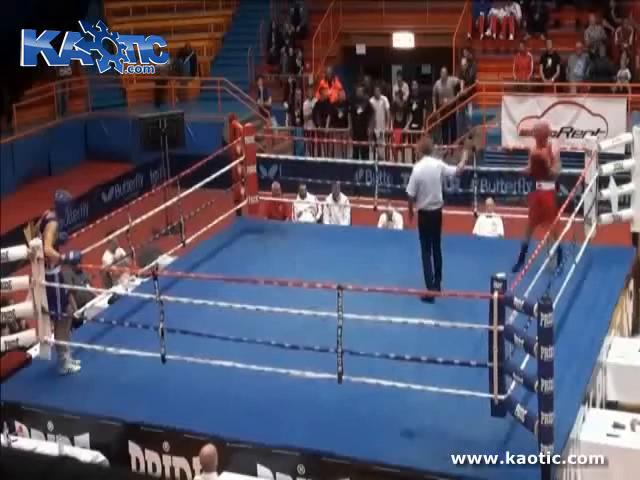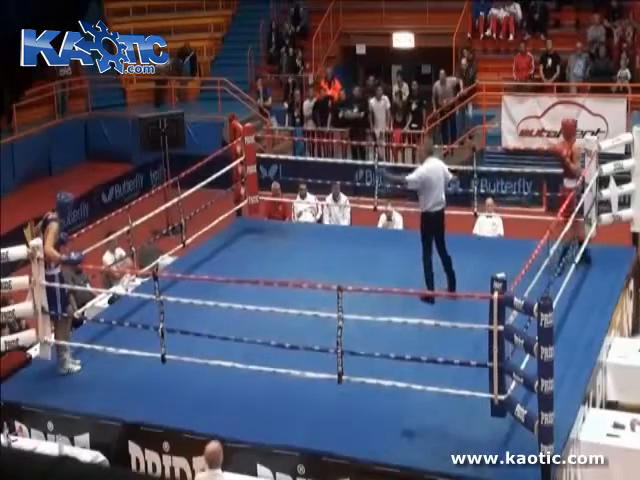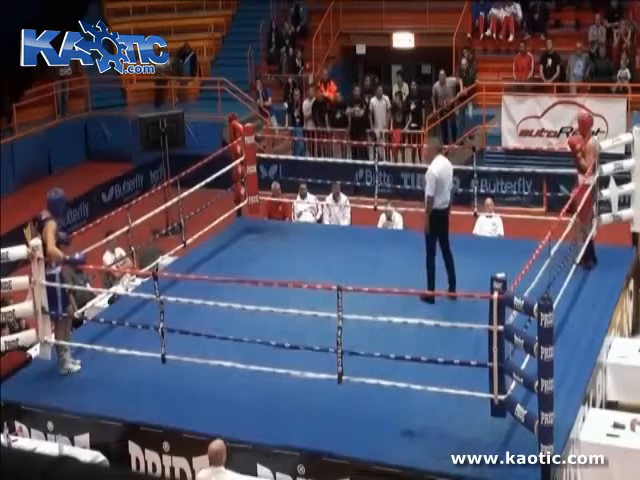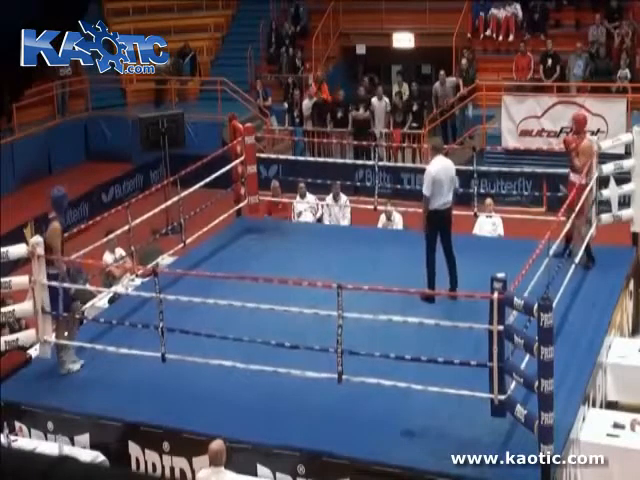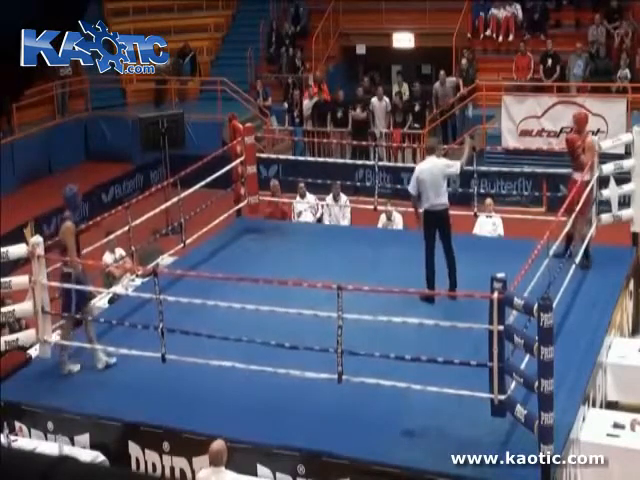
dt=0.5s
person 1, frame 1
left shoulder: (48, 216)
right shoulder: (53, 223)
left elbow: (37, 229)
right elbow: (47, 250)
right wrist: (66, 258)
left hip: (53, 272)
right hip: (51, 274)
left knee: (68, 311)
right knee: (60, 318)
left ankle: (66, 355)
right ankle: (63, 363)
person 1, frame 2
left shoulder: (50, 217)
right shoulder: (54, 224)
left elbow: (38, 230)
right elbow: (48, 250)
right wrist: (67, 259)
left hip: (53, 272)
right hip: (51, 274)
left knee: (67, 313)
right knee: (60, 318)
left ankle: (66, 356)
right ankle: (63, 363)
person 1, frame 3
left shoulder: (45, 217)
right shoulder: (50, 223)
right elbow: (51, 249)
left wrist: (62, 237)
right wrist: (70, 259)
left hip: (54, 272)
right hip: (52, 274)
left knee: (69, 311)
right knee: (60, 319)
left ankle: (67, 356)
right ankle: (63, 363)
person 1, frame 4
left shoulder: (56, 220)
right shoulder: (55, 225)
right elbow: (58, 257)
right wrist: (67, 282)
left hip: (59, 273)
right hip: (56, 275)
left knee: (74, 310)
right knee: (62, 319)
left ankle: (70, 355)
right ankle: (64, 363)
person 1, frame 5
left shoulder: (70, 220)
right shoulder: (68, 225)
right elbow: (72, 257)
right wrist: (80, 278)
left hip: (76, 273)
right hip: (72, 275)
left knee: (86, 313)
right knee: (70, 319)
left ankle: (98, 357)
right ankle: (64, 361)
person 2, frame 1
left shoulder: (418, 168)
right shoulder: (439, 164)
left elbow: (411, 194)
right elbow: (456, 171)
left wrist: (410, 210)
right wrist: (464, 158)
left hip: (424, 213)
right hip: (437, 211)
left knee: (426, 252)
right knee: (436, 249)
left ankle: (430, 290)
right ankle: (436, 285)
person 2, frame 2
left shoulder: (424, 170)
right shoulder: (441, 164)
left elbow: (405, 181)
right elbow: (449, 179)
left wrist: (386, 175)
right wrist: (452, 176)
left hip: (428, 214)
right hip: (440, 211)
left knee: (427, 254)
right knee: (442, 249)
left ankle: (430, 292)
right ankle: (452, 286)
person 2, frame 3
left shoulder: (433, 169)
right shoulder: (448, 164)
left elbow: (430, 197)
left wrist: (426, 219)
left hip: (435, 213)
right hip: (445, 211)
left knee: (431, 253)
right knee: (446, 249)
left ankle: (430, 292)
right ankle: (452, 288)
person 2, frame 4
left shoulder: (431, 168)
right shoulder: (450, 164)
left elbow: (427, 197)
left wrist: (424, 218)
left hip: (434, 213)
right hip: (447, 211)
left knee: (431, 252)
right knee: (448, 250)
left ankle: (431, 292)
right ankle: (453, 288)
person 2, frame 5
left shoulder: (419, 168)
right shoulder: (443, 164)
left elbow: (413, 195)
right elbow: (461, 164)
left wrist: (417, 212)
right wrist: (467, 146)
left hip: (428, 213)
right hip: (443, 212)
left knee: (429, 253)
right knee: (448, 250)
left ankle: (430, 292)
right ankle: (452, 288)
person 3, frame 1
left shoulder: (553, 152)
right shoulder: (534, 150)
left elbow: (556, 174)
right elbow: (528, 171)
left wrist: (547, 163)
right wrist: (531, 165)
left hip: (549, 192)
right hip: (537, 190)
left knee: (553, 228)
right knee: (531, 227)
left ankle: (559, 262)
right ankle: (521, 259)
person 3, frame 2
left shoulder: (576, 147)
right shoulder: (565, 145)
left elbow: (577, 171)
left wrist: (566, 159)
right wrist: (562, 158)
left hip: (573, 188)
right hip: (567, 186)
left knee: (570, 224)
right knee: (575, 224)
left ankle: (562, 261)
right ankle: (585, 255)
person 3, frame 3
left shoulder: (590, 144)
right shoulder: (583, 140)
left elbow: (588, 168)
left wrist: (578, 153)
right wrist: (576, 150)
left hip: (587, 185)
right hip: (582, 183)
left knee: (585, 221)
right knee: (582, 220)
left ankle: (591, 258)
right ankle: (586, 255)
person 3, frame 4
left shoulder: (585, 144)
right shoulder: (576, 139)
left elbow: (580, 167)
left wrist: (572, 152)
right wrist: (570, 149)
left hip: (580, 184)
right hip: (573, 181)
left knee: (579, 220)
right knee: (570, 217)
left ankle: (590, 257)
right ankle: (567, 249)
person 3, frame 5
left shoulder: (589, 140)
right shoulder: (575, 138)
left elbow: (587, 164)
left wrist: (578, 149)
right wrist: (569, 147)
left hip: (584, 181)
right hip: (574, 179)
left knee: (583, 219)
right knee: (571, 216)
left ankle: (586, 257)
right ankle: (567, 250)
